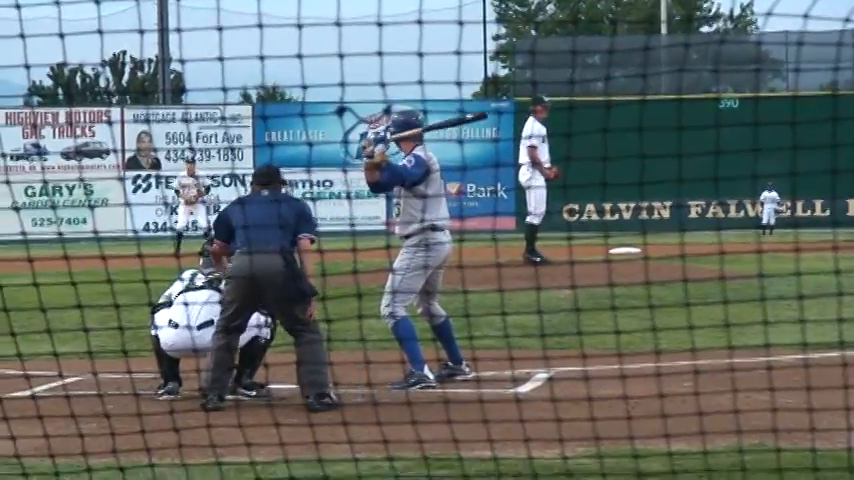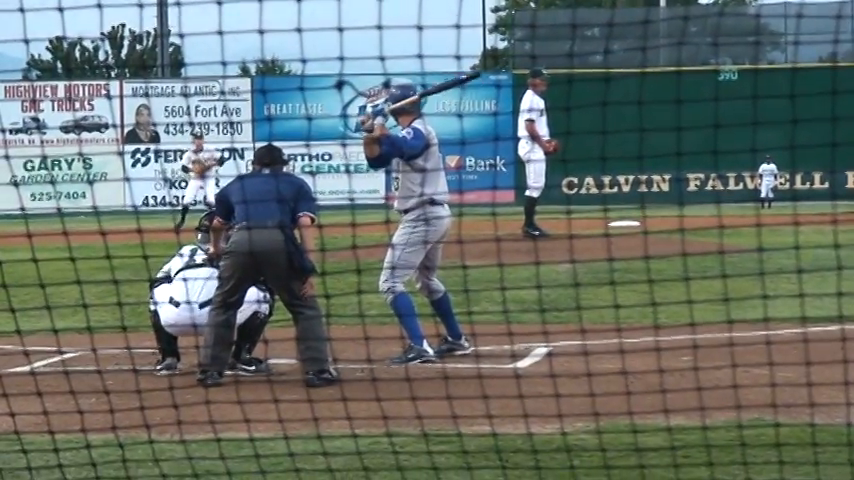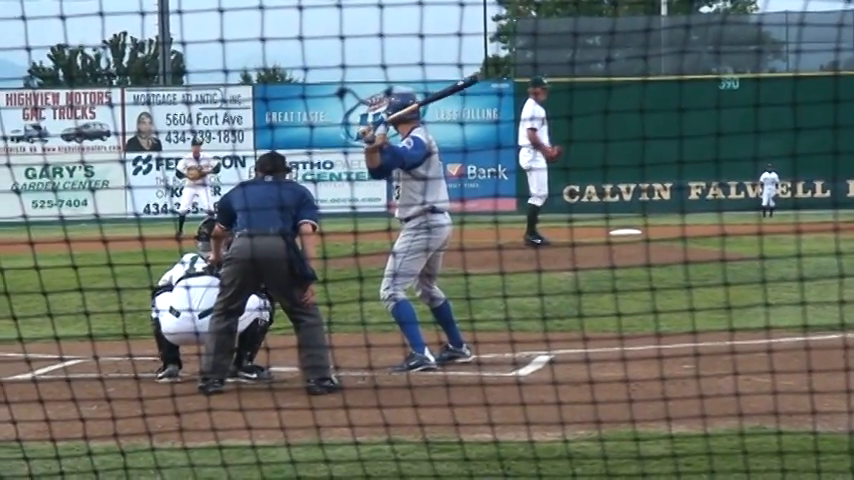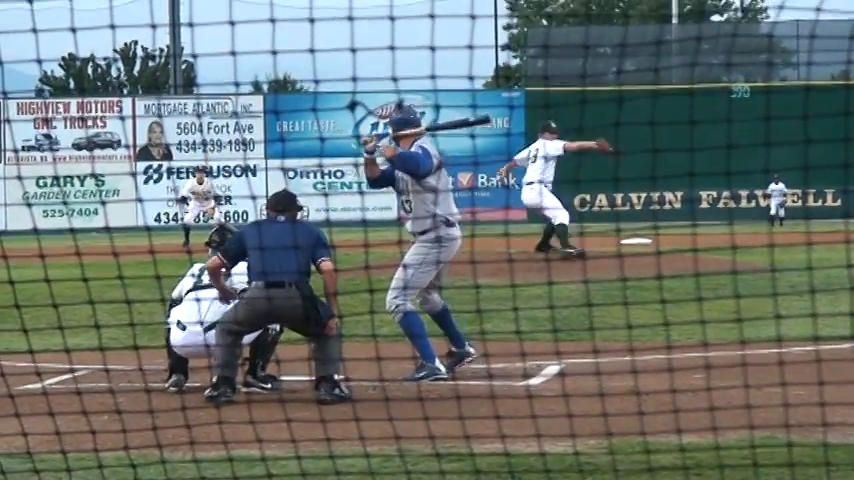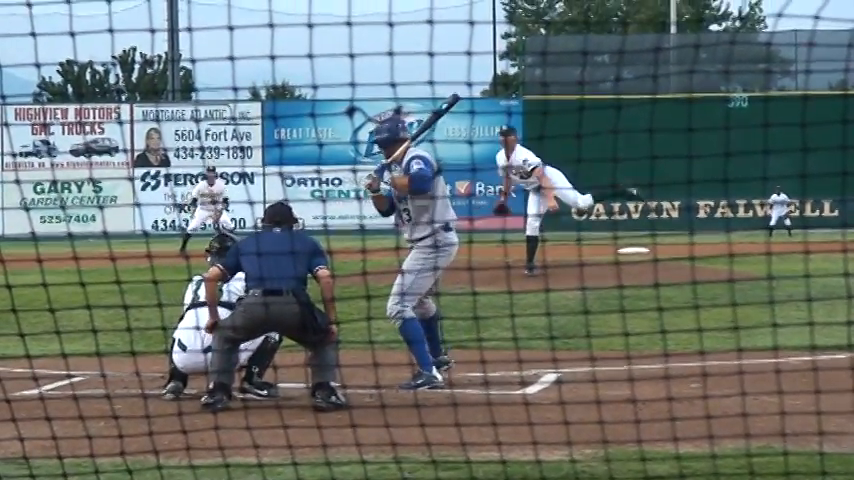
dt=1s
person 1, frame 1
left shoulder: (420, 158)
right shoulder: (413, 160)
left elbow: (400, 177)
right elbow: (377, 185)
left wrist: (381, 151)
right wrist: (370, 159)
left hip: (422, 243)
right hip: (435, 241)
left knee: (392, 307)
right knee: (428, 304)
left ankle: (420, 372)
right ankle: (457, 364)
person 1, frame 2
left shoulder: (419, 131)
right shoulder: (409, 134)
left elbow: (398, 147)
right elbow: (376, 160)
left wrist: (379, 125)
right wrist: (369, 133)
left hip: (421, 217)
right hip: (434, 215)
left knee: (390, 282)
right knee: (427, 279)
left ankle: (419, 347)
right ankle: (456, 339)
person 1, frame 3
left shoulder: (418, 139)
right shoulder: (410, 142)
left elbow: (397, 159)
right elbow: (378, 170)
left wrist: (381, 137)
right wrist: (371, 143)
left hip: (422, 225)
right hip: (435, 223)
left knee: (391, 290)
right knee: (427, 286)
left ankle: (420, 354)
right ankle: (458, 347)
person 1, frame 4
left shoulder: (422, 150)
right shoulder: (406, 157)
left elbow: (412, 164)
right elbow: (376, 180)
left wrist: (388, 151)
right wrist: (370, 154)
left hip: (435, 238)
right hip: (439, 237)
left knee: (397, 301)
right knee: (426, 294)
left ankle: (432, 365)
right ankle: (461, 348)
person 1, frame 5
left shoulder: (417, 159)
right shoulder: (401, 166)
left elbow: (421, 183)
right elbow: (387, 210)
left wrist: (390, 179)
right wrist: (375, 190)
left hip: (433, 243)
right hip: (432, 243)
left knee: (398, 306)
right knee: (419, 300)
left ankle: (428, 373)
right ankle: (438, 356)
person 2, frame 1
left shoulder: (235, 207)
right shoulder: (296, 205)
left elbow: (217, 251)
right elbow: (304, 248)
left wrist: (222, 268)
right wrist: (307, 290)
left hip: (242, 269)
right hip: (280, 268)
left knee: (225, 331)
right knee: (307, 331)
left ankle: (212, 394)
right ankle: (317, 394)
person 2, frame 2
left shoulder: (235, 185)
right shoulder: (296, 184)
left elbow: (217, 225)
right elbow: (305, 224)
left wrist: (216, 249)
right wrist: (308, 268)
left hip: (240, 242)
right hip: (278, 242)
left knee: (222, 306)
right knee: (305, 306)
left ankle: (210, 370)
right ankle: (317, 371)
person 2, frame 3
left shoulder: (238, 191)
right shoulder: (298, 191)
left elbow: (218, 233)
right elbow: (307, 232)
left wrist: (216, 255)
right wrist: (308, 276)
left hip: (241, 249)
right hip: (280, 249)
left knee: (223, 313)
right knee: (306, 313)
left ankle: (211, 378)
right ankle: (319, 378)
person 2, frame 4
left shoulder: (249, 230)
right shoulder: (311, 231)
left elbow: (213, 265)
right elbow: (328, 270)
left wrist: (222, 289)
right wrist: (334, 313)
left hip: (257, 298)
right hip: (296, 298)
left knee: (226, 328)
right knee: (328, 330)
left ankle: (222, 386)
right ankle: (328, 385)
person 2, frame 5
left shoulder: (245, 242)
right shoulder: (306, 241)
left elbow: (211, 277)
right elbow: (326, 280)
left wrist: (213, 316)
right wrist: (330, 320)
left hip: (254, 305)
right hip: (293, 306)
left knee: (223, 336)
right knee: (325, 338)
left ankle: (218, 393)
right ankle: (324, 393)
person 3, frame 1
left shoulder: (186, 276)
left elbow: (163, 304)
left hip: (171, 342)
right hip: (211, 338)
left knee: (159, 314)
right knee: (265, 321)
left ankle: (170, 383)
right ankle: (242, 384)
person 3, frame 2
left shoulder: (184, 251)
left elbow: (159, 280)
left hip: (171, 321)
left knee: (158, 290)
right knee: (262, 296)
left ankle: (168, 358)
right ankle: (241, 358)
person 3, frame 3
left shoulder: (185, 260)
left elbow: (161, 287)
left hip: (172, 330)
left knee: (160, 299)
right knee: (263, 304)
left ankle: (169, 365)
right ankle: (242, 366)
person 3, frame 4
left shoulder: (196, 269)
right shoulder: (244, 268)
left elbow: (174, 300)
left hip: (182, 344)
left knee: (175, 312)
left ankle: (176, 376)
right ankle: (255, 375)
person 3, frame 5
left shoulder: (195, 281)
right shoulder: (243, 279)
left hip: (184, 361)
left knee: (181, 328)
right knee: (271, 329)
left ankle: (175, 382)
right ankle: (251, 382)
person 4, frame 1
left shoulder: (535, 125)
right shoulder: (535, 125)
right elbow: (532, 153)
left wrist: (547, 169)
right wrist: (545, 171)
left hip: (535, 172)
right hip: (534, 173)
left knee: (537, 212)
right knee: (536, 212)
left ankle: (531, 250)
right ankle: (529, 252)
person 4, frame 2
left shoulder: (537, 99)
right shoulder: (531, 98)
right elbow: (529, 127)
left wrist: (546, 141)
right wrist: (543, 145)
left hip: (536, 146)
right hip: (533, 146)
left knee: (536, 186)
right knee: (535, 185)
left ankle: (530, 224)
right ankle: (528, 225)
person 4, frame 3
left shoulder: (533, 107)
right shoulder: (534, 108)
right elbow: (531, 136)
left wrist: (548, 147)
right wrist: (547, 150)
left hip: (531, 154)
right hip: (533, 154)
left knee: (537, 195)
right knee: (540, 194)
left ankle: (531, 233)
right ankle: (531, 234)
person 4, frame 4
left shoulder: (530, 149)
right shoulder: (548, 145)
left elbow: (513, 162)
right elbow: (571, 146)
left wrist: (505, 169)
right wrist: (597, 145)
left hip: (527, 193)
right hip: (538, 191)
left knee: (555, 218)
right knee: (562, 216)
left ankle: (543, 245)
right ankle: (566, 247)
person 4, frame 5
left shoulder: (524, 155)
right shoulder: (500, 157)
left elbow: (542, 176)
right elbow: (507, 176)
left wrist: (550, 198)
right wrist: (503, 197)
left hip: (552, 182)
right hip: (535, 190)
left knee: (582, 202)
right knee: (532, 224)
left ankle: (621, 192)
right ankle: (530, 263)
